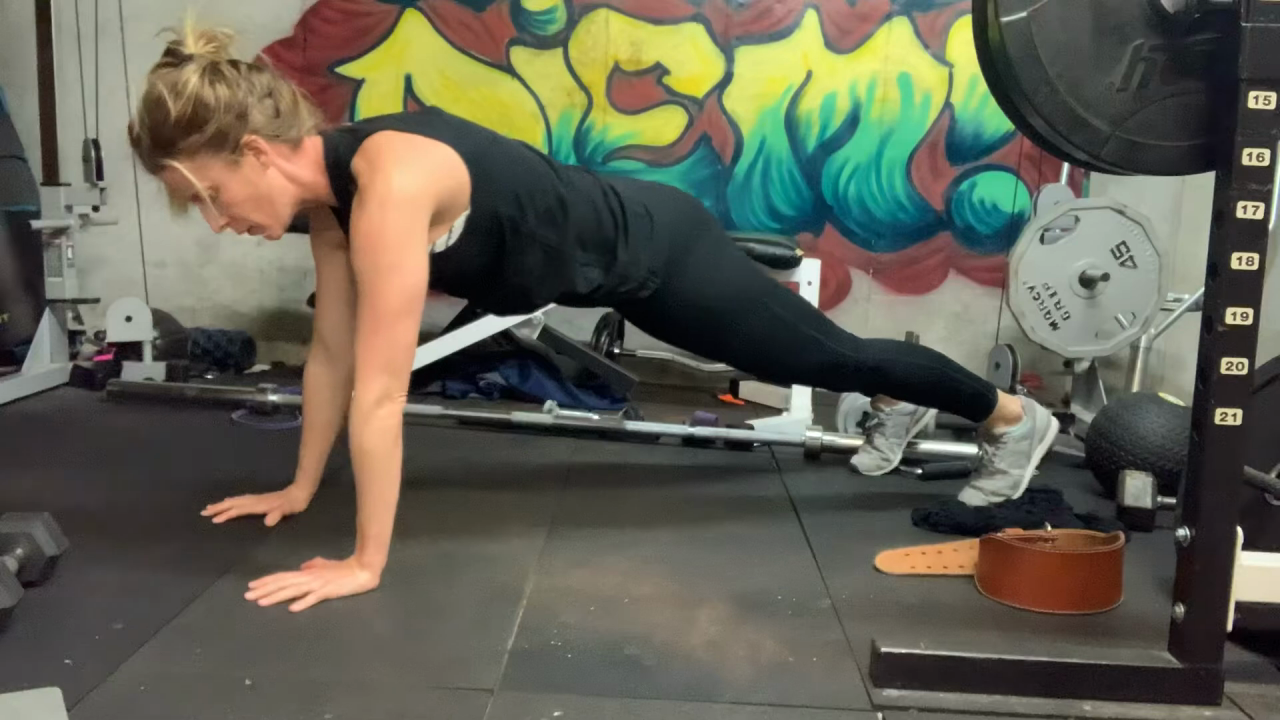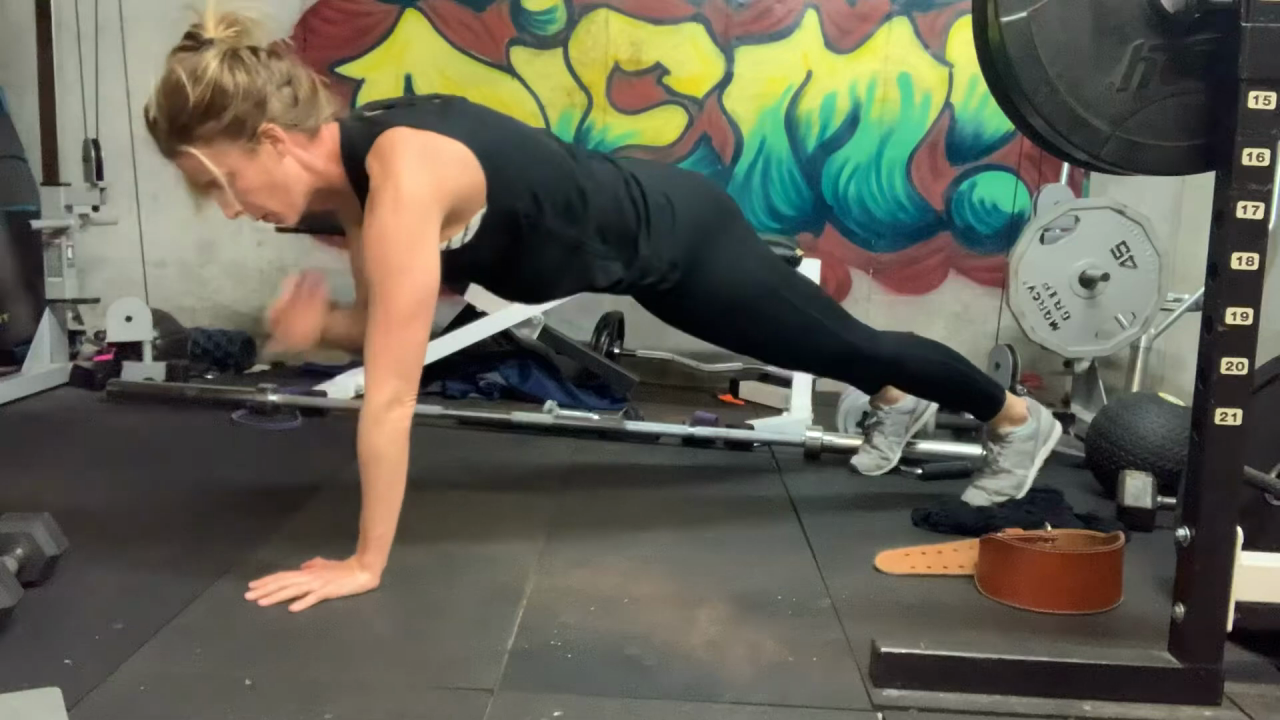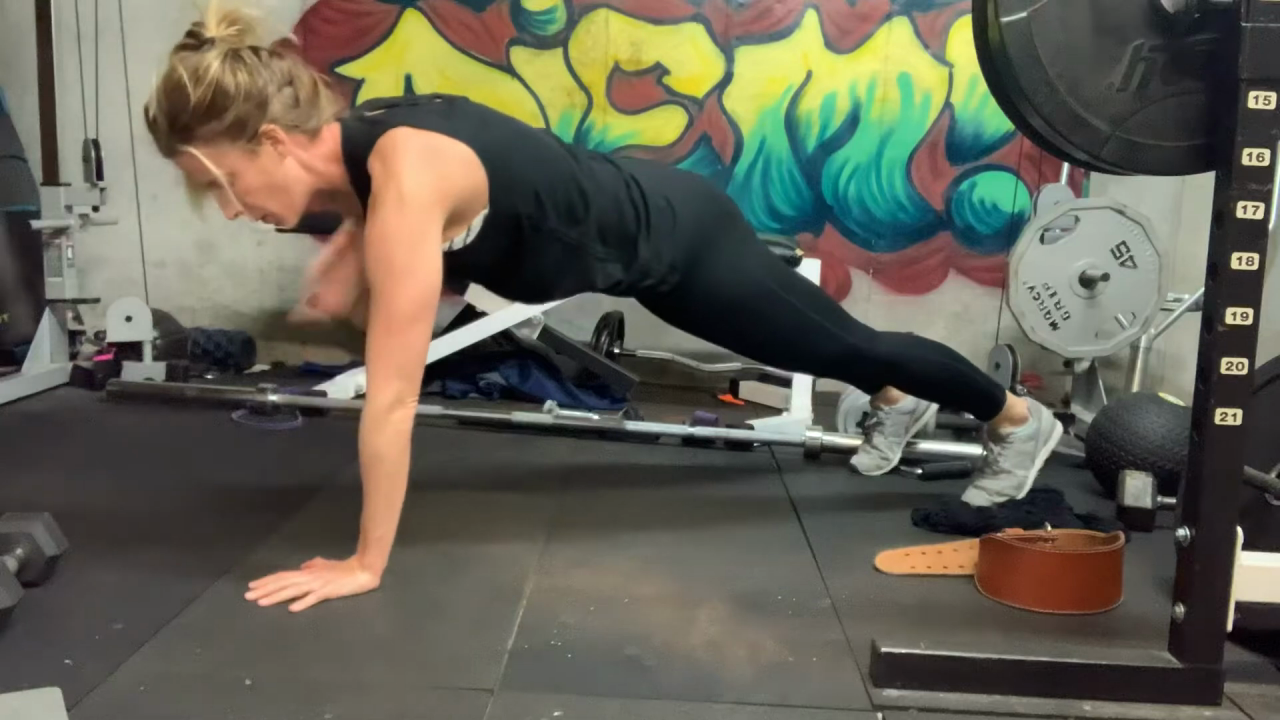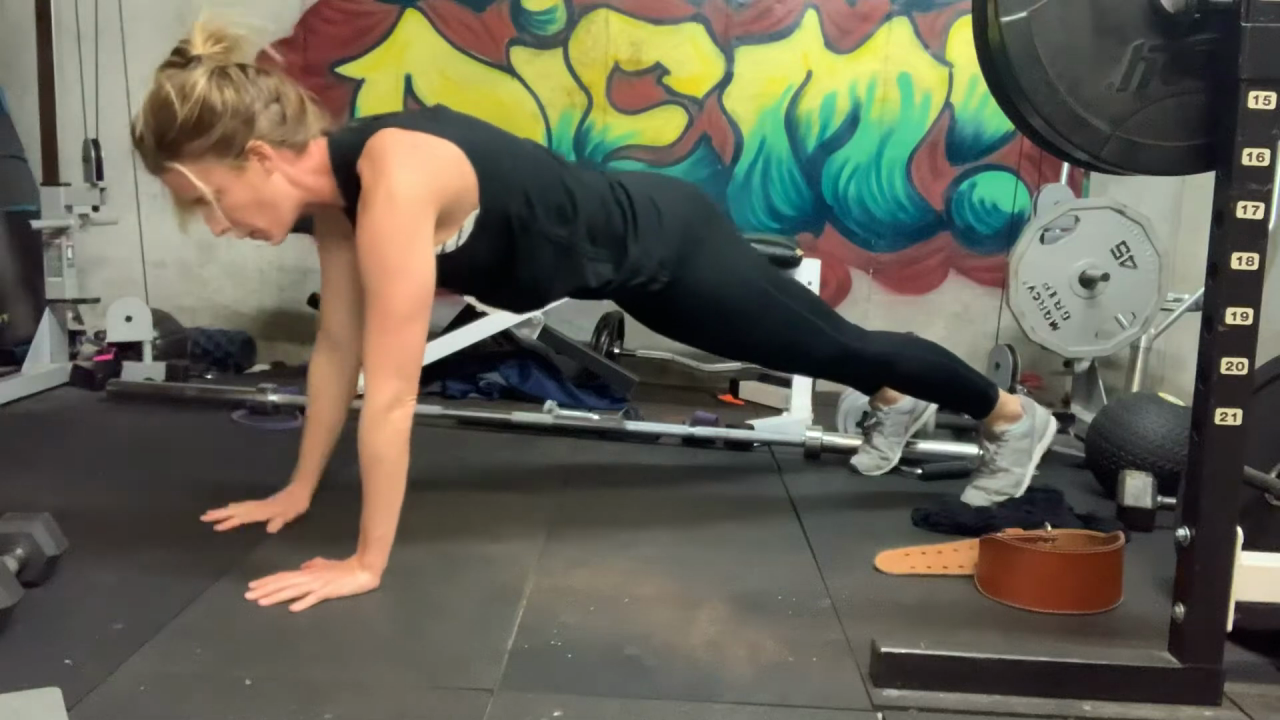
dt=0.3s
person 1, frame 1
left shoulder: (389, 179)
right shoulder: (330, 186)
left elbow: (380, 393)
right elbow: (333, 351)
left wrist: (365, 563)
right wrist: (300, 489)
left hip: (656, 251)
right hip: (617, 251)
left knee: (823, 356)
right knee: (808, 357)
left ankle: (1014, 419)
right ankle: (898, 405)
person 1, frame 2
left shoulder: (402, 173)
right shoulder: (350, 153)
left elbow: (390, 392)
right elbow: (389, 321)
left wrist: (366, 564)
right wrist: (328, 317)
left hip: (677, 234)
right hip: (634, 223)
left knee: (838, 345)
right knee: (816, 347)
left ankle: (1020, 422)
right ankle: (897, 404)
person 1, frame 3
left shoulder: (404, 172)
right shoulder: (351, 151)
left elbow: (393, 394)
right elbow: (390, 312)
left wrist: (366, 564)
right wrist: (347, 289)
left hip: (675, 235)
right hip: (634, 218)
left knee: (834, 345)
right knee: (820, 346)
left ankle: (1019, 420)
right ankle: (896, 404)
person 1, frame 4
left shoulder: (392, 179)
right shoulder: (333, 183)
left elbow: (389, 394)
right elbow: (338, 349)
left wrist: (365, 564)
right wrist: (298, 489)
left hip: (665, 243)
right hip: (620, 251)
left knee: (832, 346)
right knee: (812, 351)
left ankle: (1014, 416)
right ankle: (897, 403)
